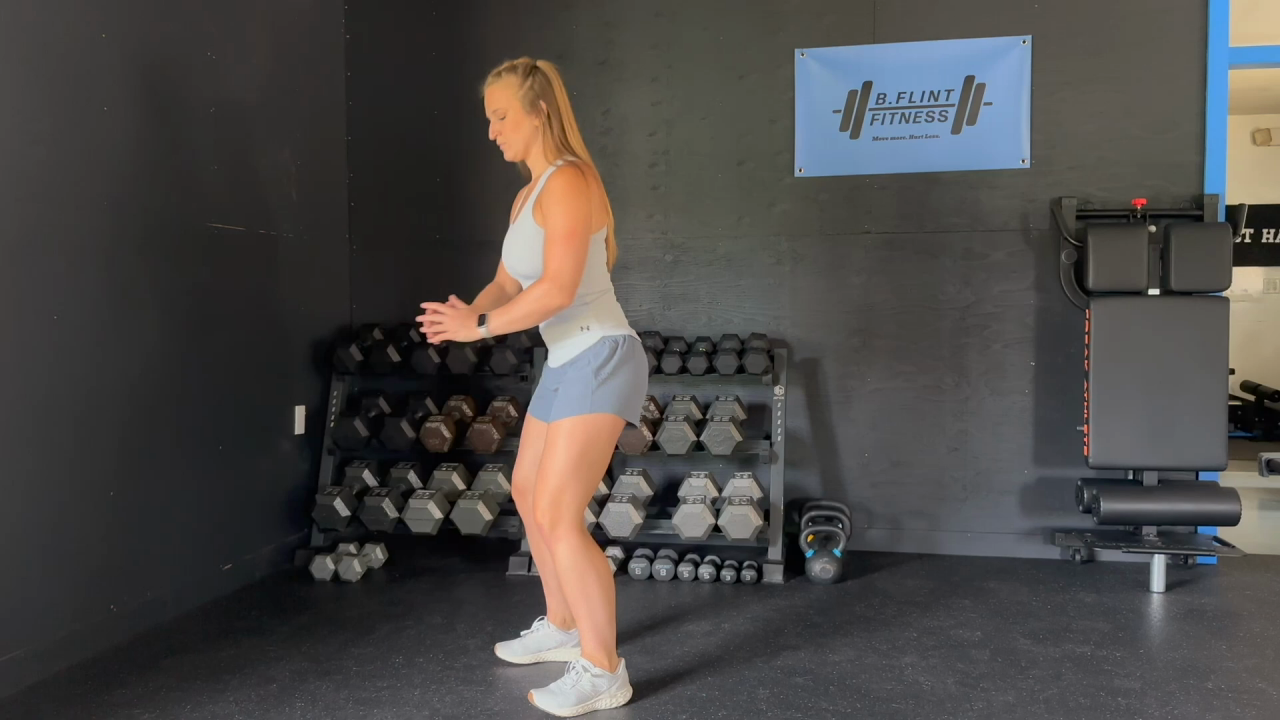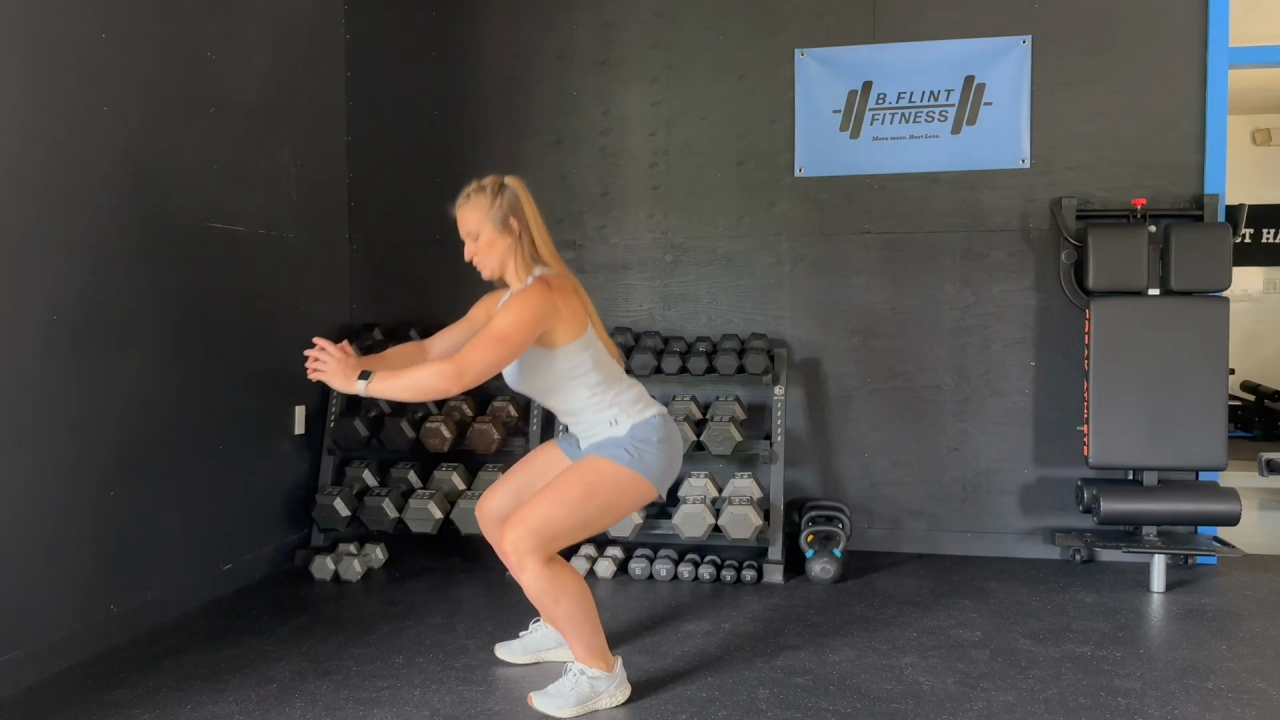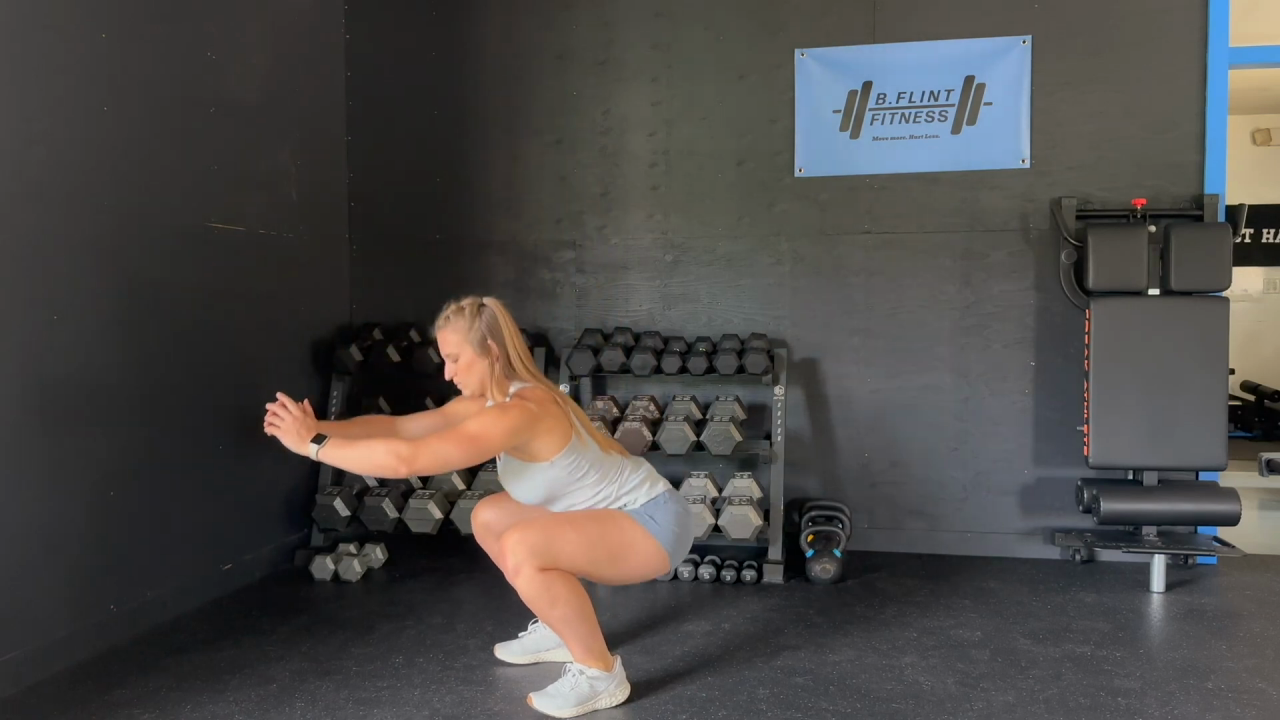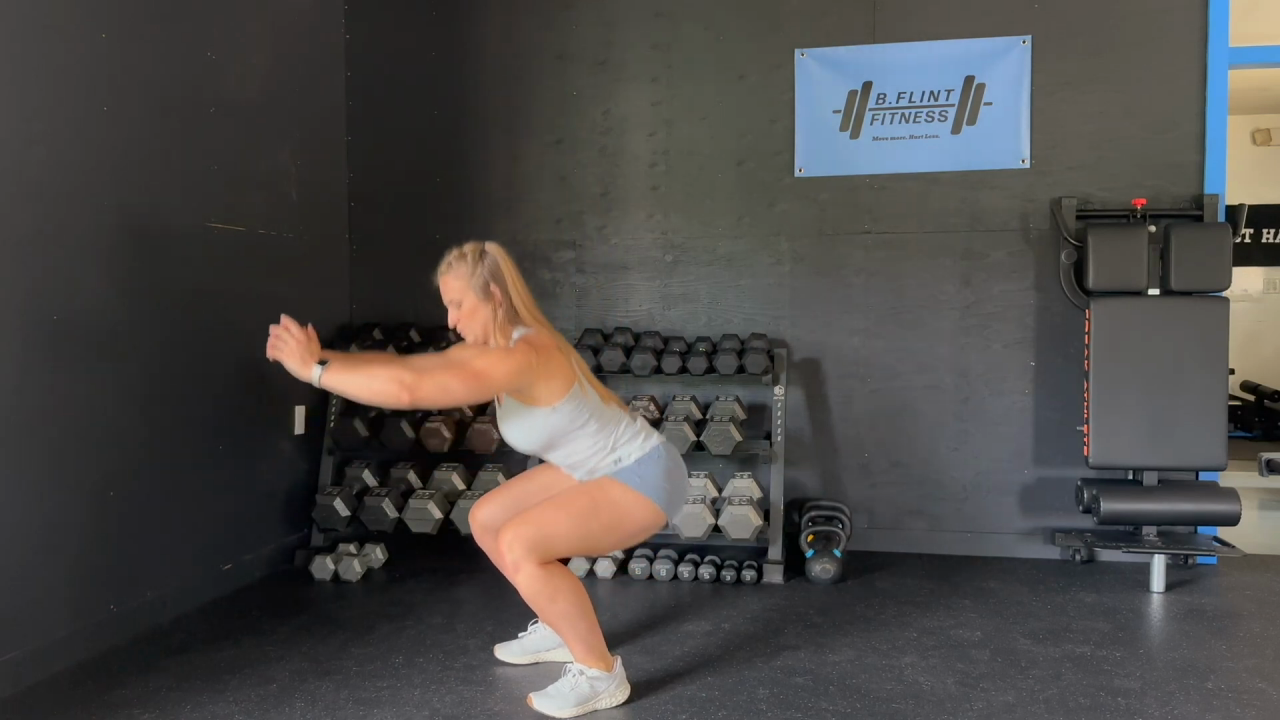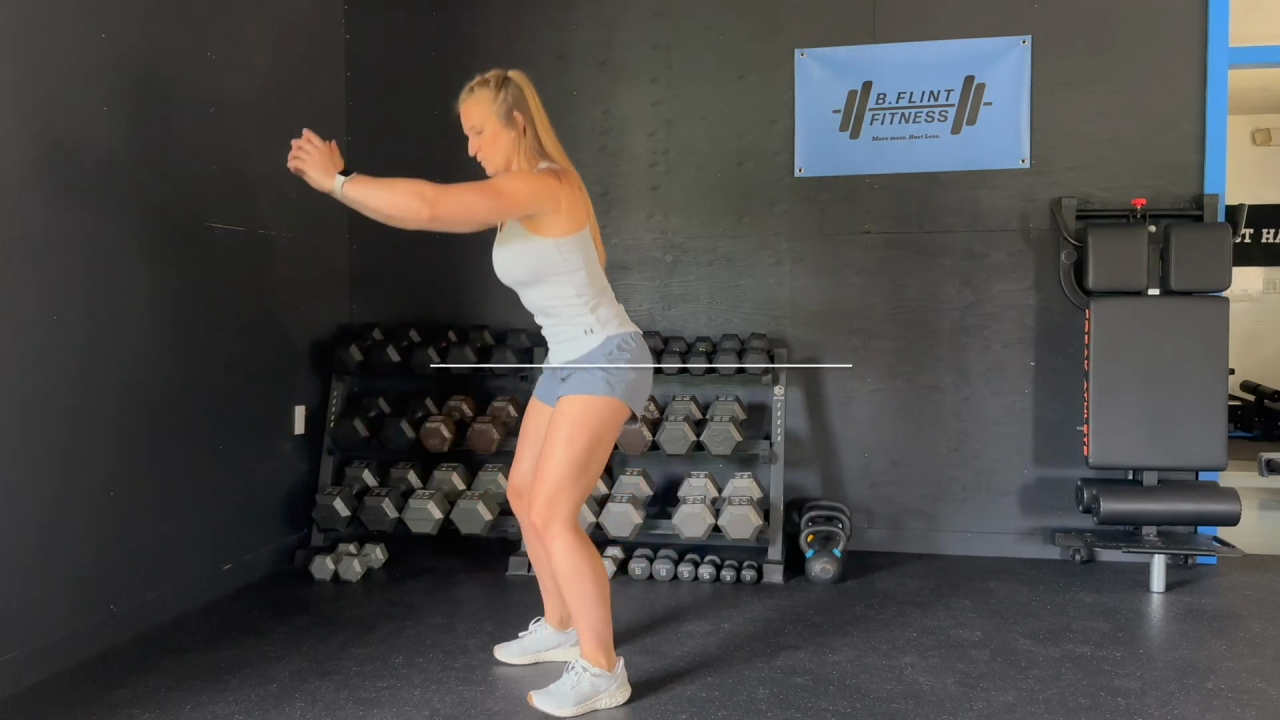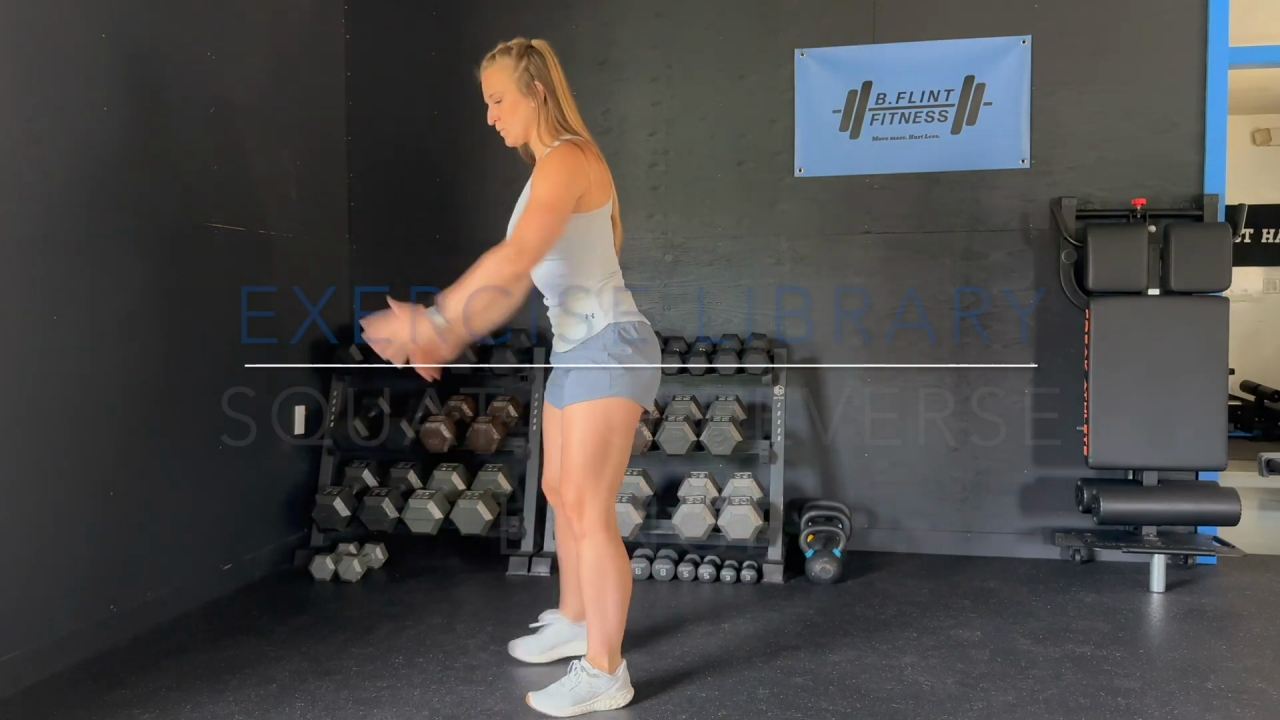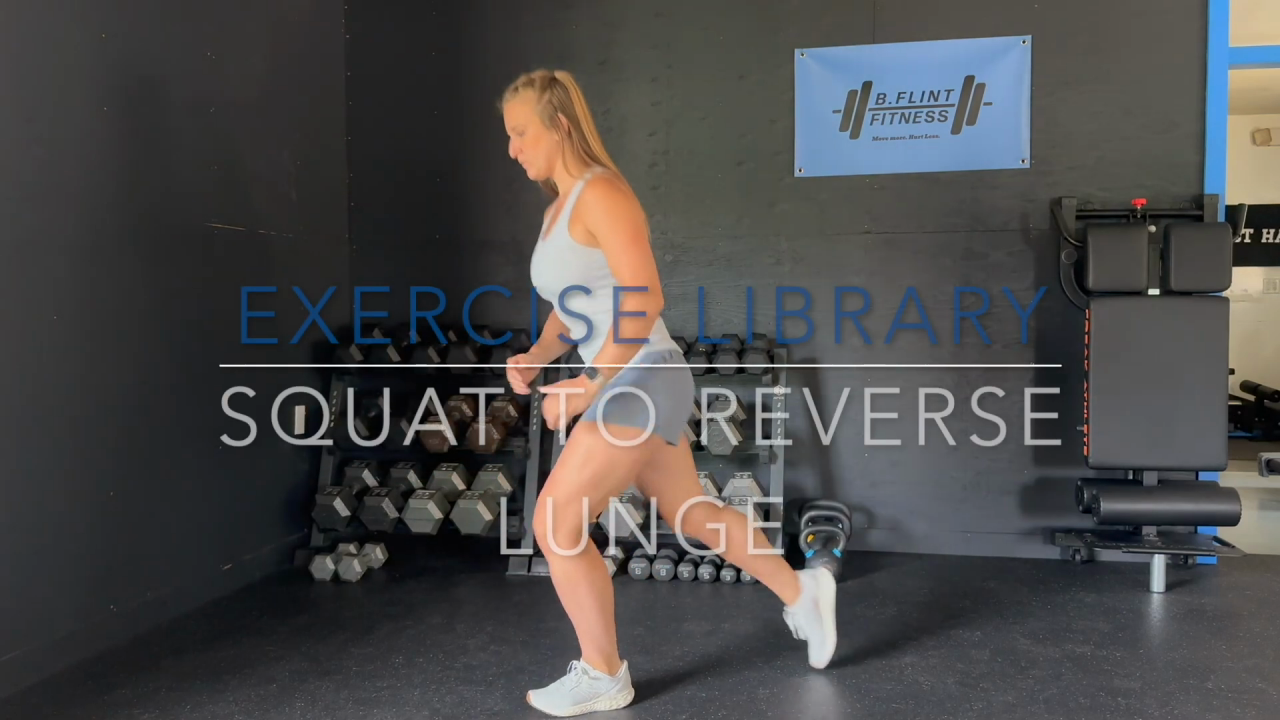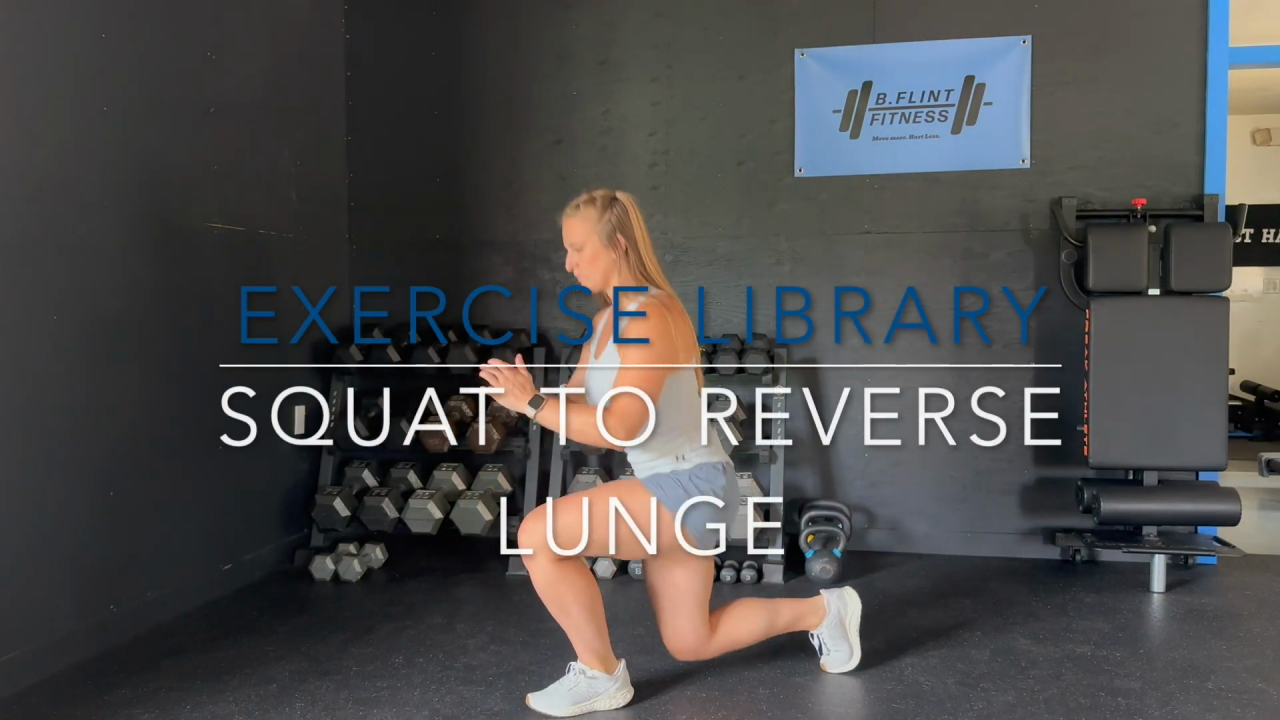
dt=0.4s
person 1, frame 1
left shoulder: (569, 181)
right shoulder: (530, 196)
left elbow: (557, 288)
right elbow: (509, 286)
left wrist: (480, 326)
right wrist: (469, 312)
left hip: (598, 363)
right hip: (570, 363)
left knee: (555, 516)
right knee: (529, 495)
right ankle: (562, 628)
person 1, frame 2
left shoulder: (540, 298)
right shoulder: (504, 300)
left elbow: (457, 375)
right elbow: (431, 349)
left wrist: (360, 383)
right wrist: (359, 363)
left hip: (640, 446)
right hip: (600, 438)
left knee: (524, 541)
right knee: (494, 514)
left ankle: (601, 673)
right ankle: (561, 629)
person 1, frame 3
left shoulder: (519, 413)
right shoulder: (489, 403)
left elbow: (409, 459)
right elbow: (400, 427)
left wrist: (315, 446)
right wrist: (321, 426)
left hip: (653, 526)
right hip: (624, 511)
left knee: (520, 548)
right knee: (489, 519)
left ankle: (599, 672)
right ankle: (561, 627)
person 1, frame 4
left shoulder: (522, 357)
right shoulder: (496, 349)
left elbow: (412, 391)
right elbow: (409, 366)
left wrist: (316, 371)
right wrist: (320, 360)
left hip: (645, 476)
right hip: (603, 467)
left knee: (517, 545)
right knee: (488, 521)
left ankle: (599, 674)
right ankle: (562, 623)
person 1, frame 5
left shoulder: (543, 186)
right shoulder: (518, 193)
left elbow: (429, 204)
right elbow: (426, 215)
left wrist: (342, 181)
right wrist: (342, 182)
left hip: (603, 360)
right hip: (568, 362)
left knee: (552, 515)
right knee: (524, 495)
right ankle: (561, 628)
person 1, frame 6
left shoulder: (568, 160)
right shoulder: (549, 166)
left elbow: (512, 261)
right elbow: (512, 278)
left wrist: (428, 322)
right wrist: (448, 335)
left hip: (611, 351)
right hip: (581, 353)
left knee: (585, 514)
right knee: (561, 495)
right ankle: (571, 618)
person 1, frame 7
left shoulder: (600, 195)
right shoulder: (560, 209)
left elbow: (645, 303)
right elbow: (569, 309)
left wrist: (587, 384)
right wrist: (535, 355)
left hip: (643, 385)
right hip: (633, 388)
left knee: (556, 526)
right knee: (694, 518)
right ankle: (804, 589)
person 1, frame 8
left shoulder: (654, 319)
right shoulder: (607, 321)
left elbow: (620, 428)
right elbow: (576, 409)
left wrist: (531, 405)
right wrist: (530, 396)
left hip: (691, 492)
right hip: (673, 489)
left knee: (539, 535)
right knee: (690, 642)
left ankle: (599, 674)
right ankle: (824, 612)
